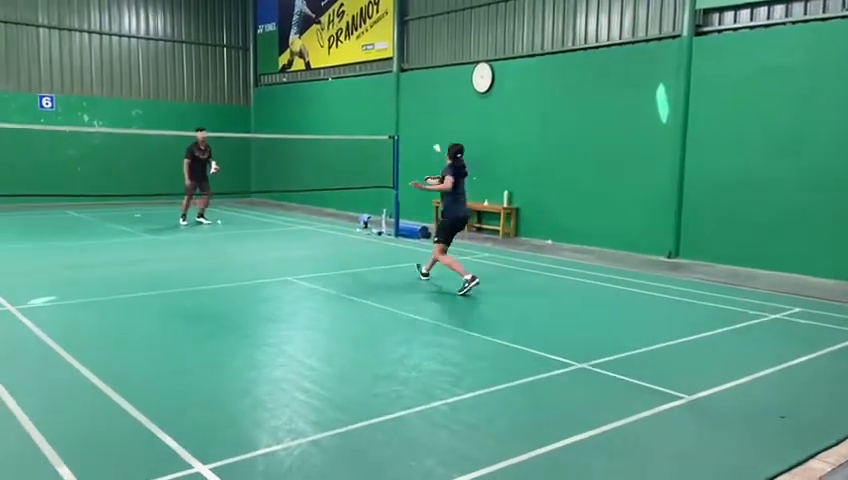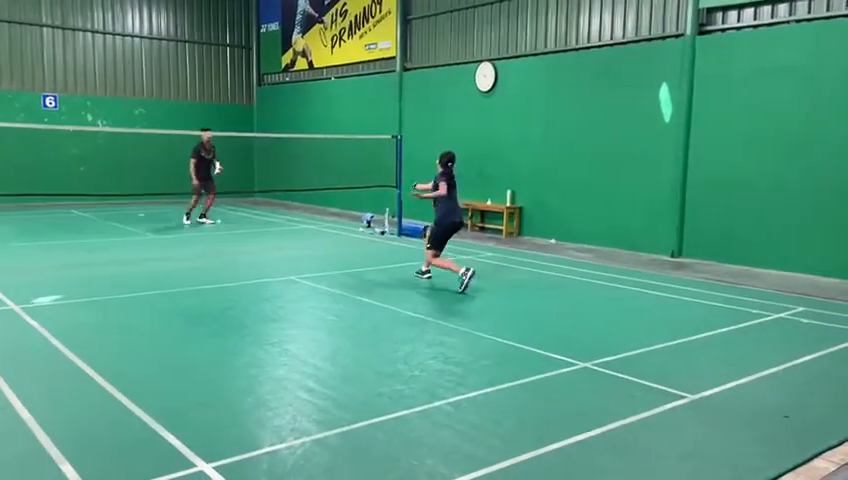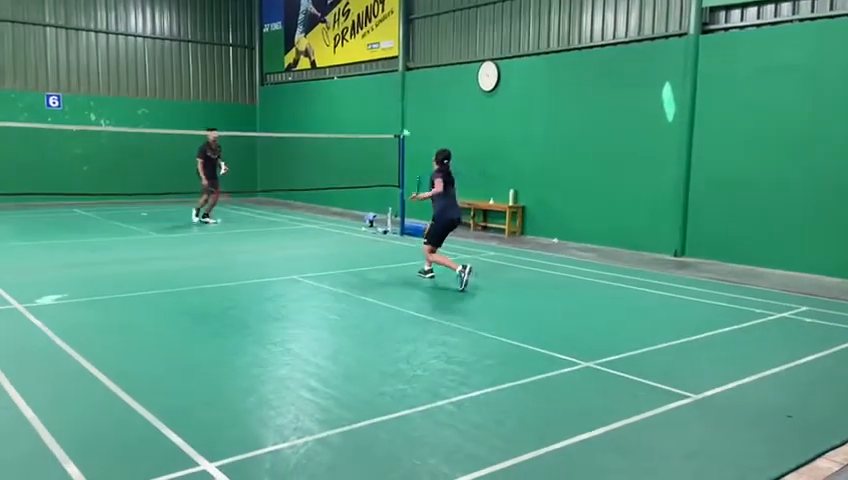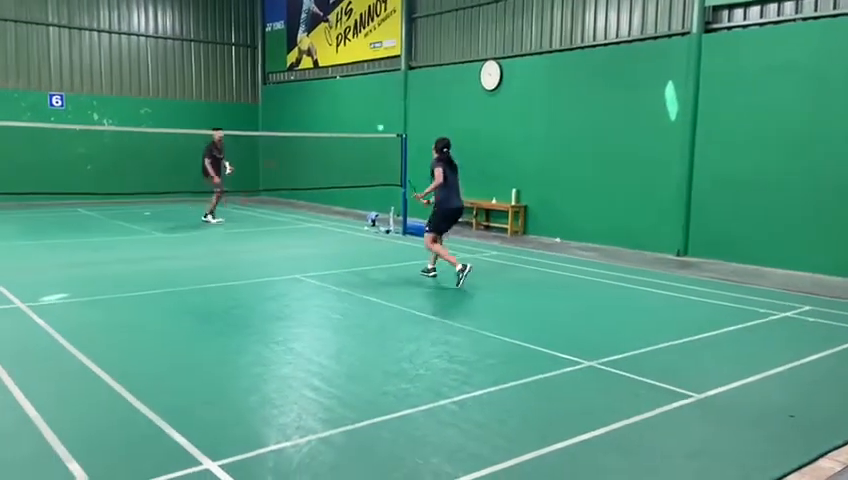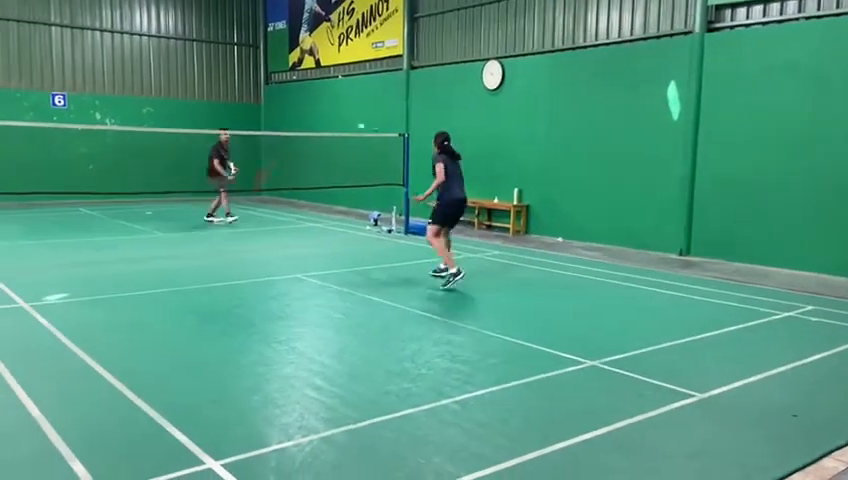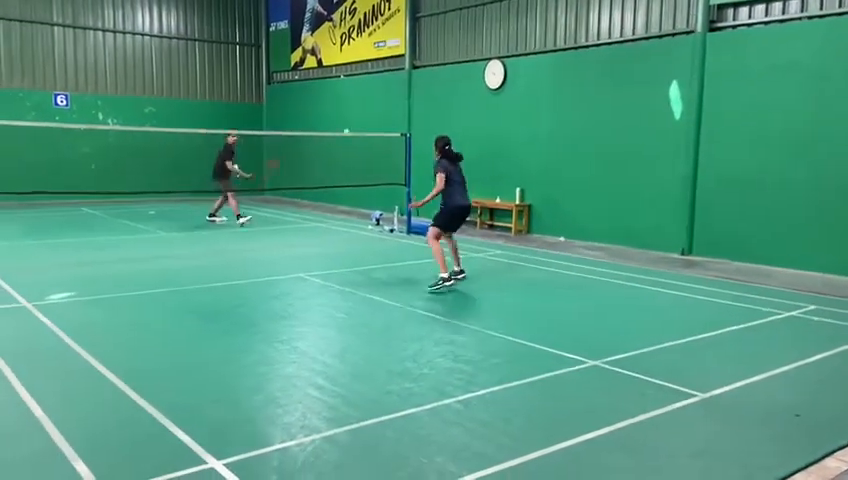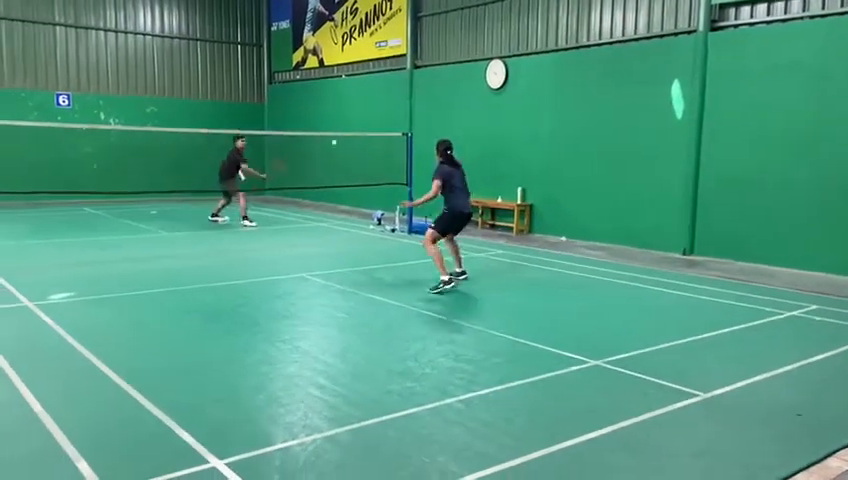
dt=0.1s
person 1, frame 1
left shoulder: (449, 169)
right shoulder: (458, 170)
left elbow: (447, 186)
left wrist: (425, 187)
right wrist: (431, 180)
left hip: (452, 216)
right hip: (462, 215)
left knee: (439, 254)
right knee: (436, 237)
left ankle: (468, 278)
right ankle: (426, 271)
person 1, frame 2
left shoulder: (441, 176)
right shoulder: (448, 177)
left elbow: (442, 192)
right elbow: (430, 187)
left wrist: (423, 196)
right wrist: (416, 187)
left hip: (445, 221)
right hip: (456, 220)
left knee: (432, 258)
right knee: (431, 234)
left ankle: (464, 272)
right ankle: (425, 269)
person 1, frame 3
left shoulder: (437, 173)
right shoulder: (448, 175)
left elbow: (439, 189)
left wrist: (421, 196)
right wrist: (421, 195)
left hip: (443, 218)
right hip: (455, 217)
left knee: (428, 253)
right knee: (428, 232)
left ankle: (461, 269)
right ankle: (428, 269)
person 1, frame 4
left shoulder: (437, 162)
right shoulder: (451, 164)
left elbow: (439, 180)
left wrist: (424, 194)
right wrist: (430, 200)
left hip: (445, 207)
right hip: (457, 207)
left knee: (430, 243)
right knee: (436, 235)
left ankle: (460, 267)
right ankle: (431, 268)
person 1, frame 5
left shoulder: (439, 157)
right shoulder: (453, 158)
left elbow: (441, 178)
left wrist: (424, 196)
right wrist: (438, 202)
left hip: (449, 200)
right hip: (460, 200)
left knee: (432, 236)
right knee: (444, 231)
left ankle: (453, 271)
right ankle: (444, 266)
person 1, frame 6
left shoulder: (441, 163)
right shoulder: (454, 162)
left elbow: (440, 187)
left wrist: (422, 202)
left hip: (453, 206)
right hip: (465, 206)
left knee: (432, 238)
right knee: (447, 234)
left ankle: (445, 276)
right ankle: (458, 270)
person 1, frame 7
left shoulder: (441, 169)
right shoulder: (458, 167)
left elbow: (434, 192)
left wrist: (415, 203)
left hip: (454, 211)
right hip: (466, 212)
left knee: (429, 241)
right knee: (448, 237)
left ankle: (445, 280)
right ankle: (460, 271)
